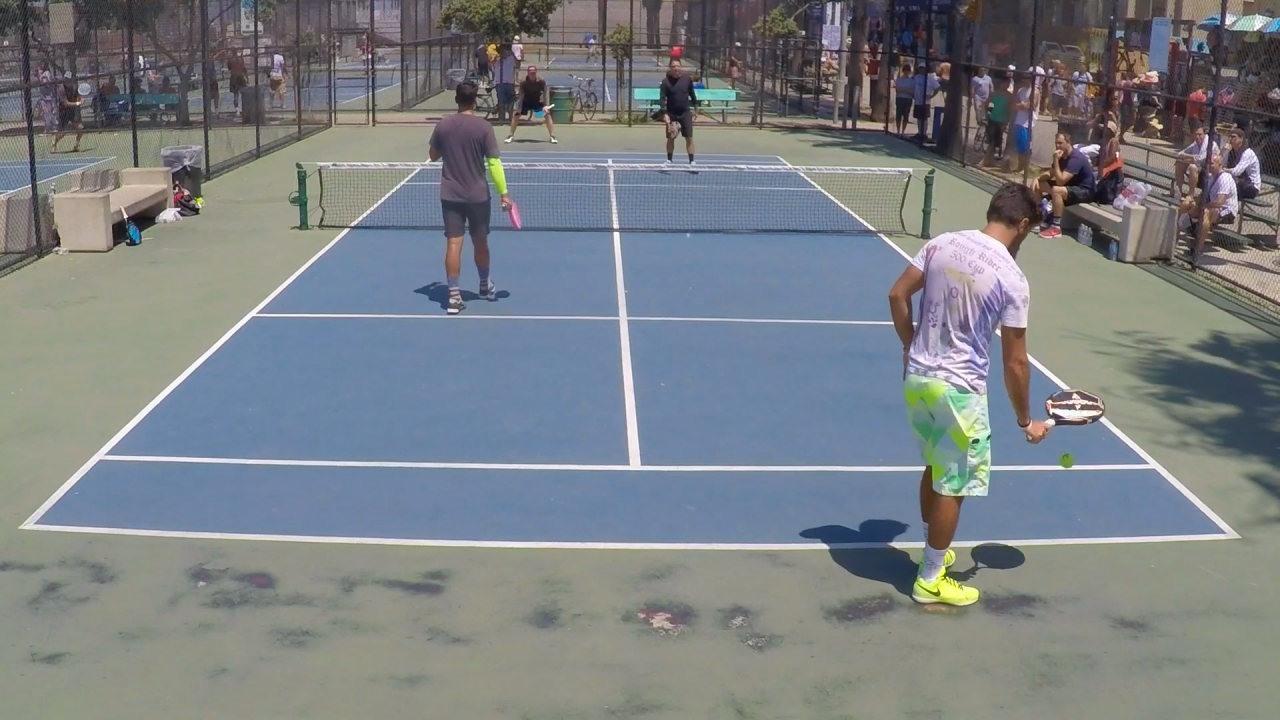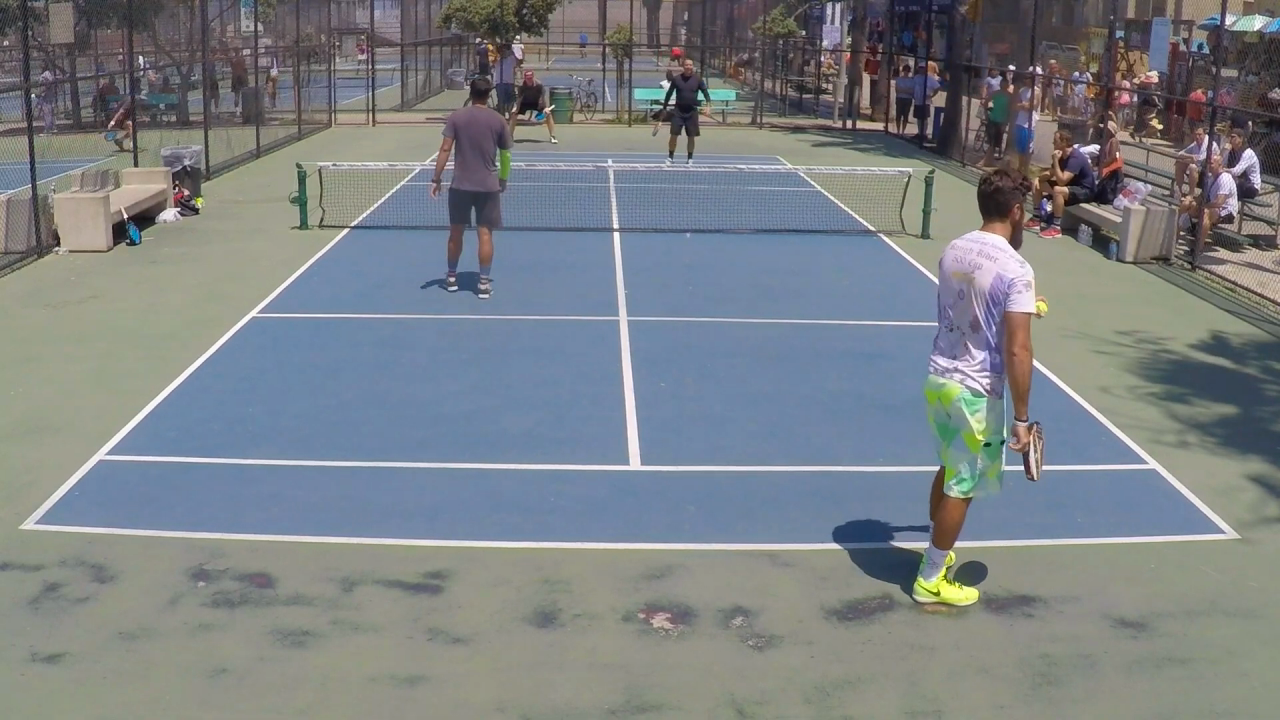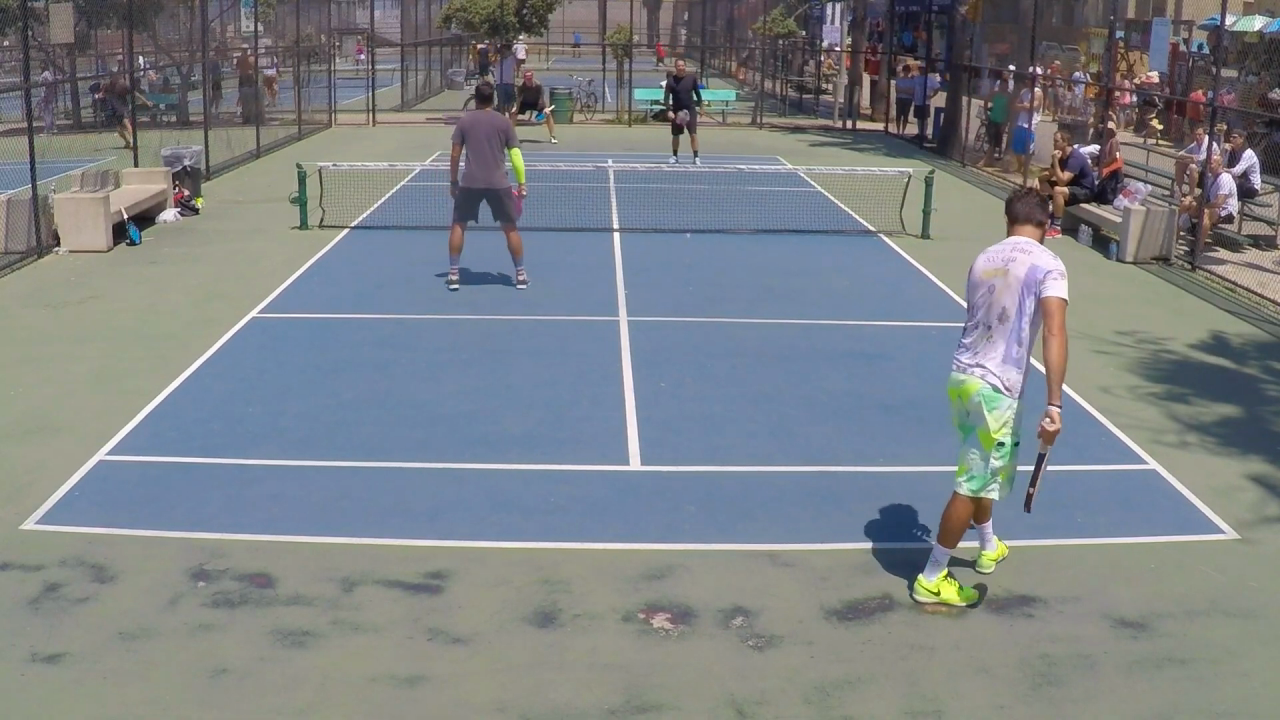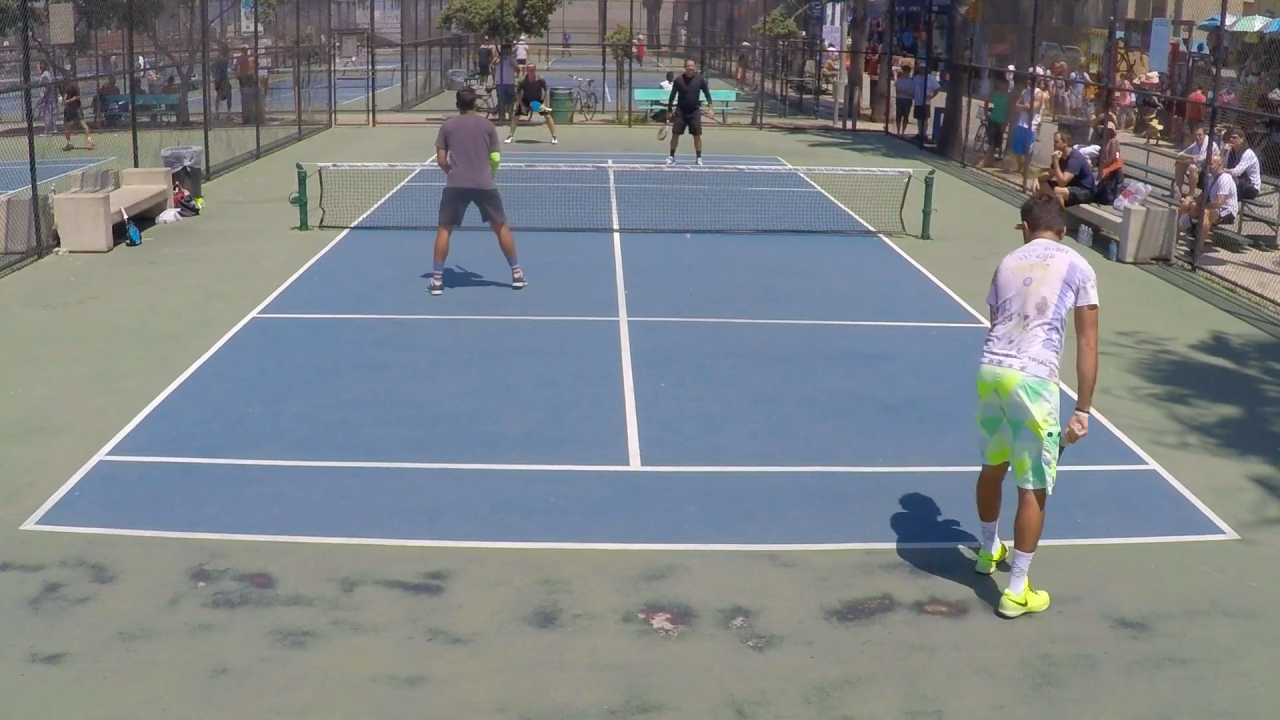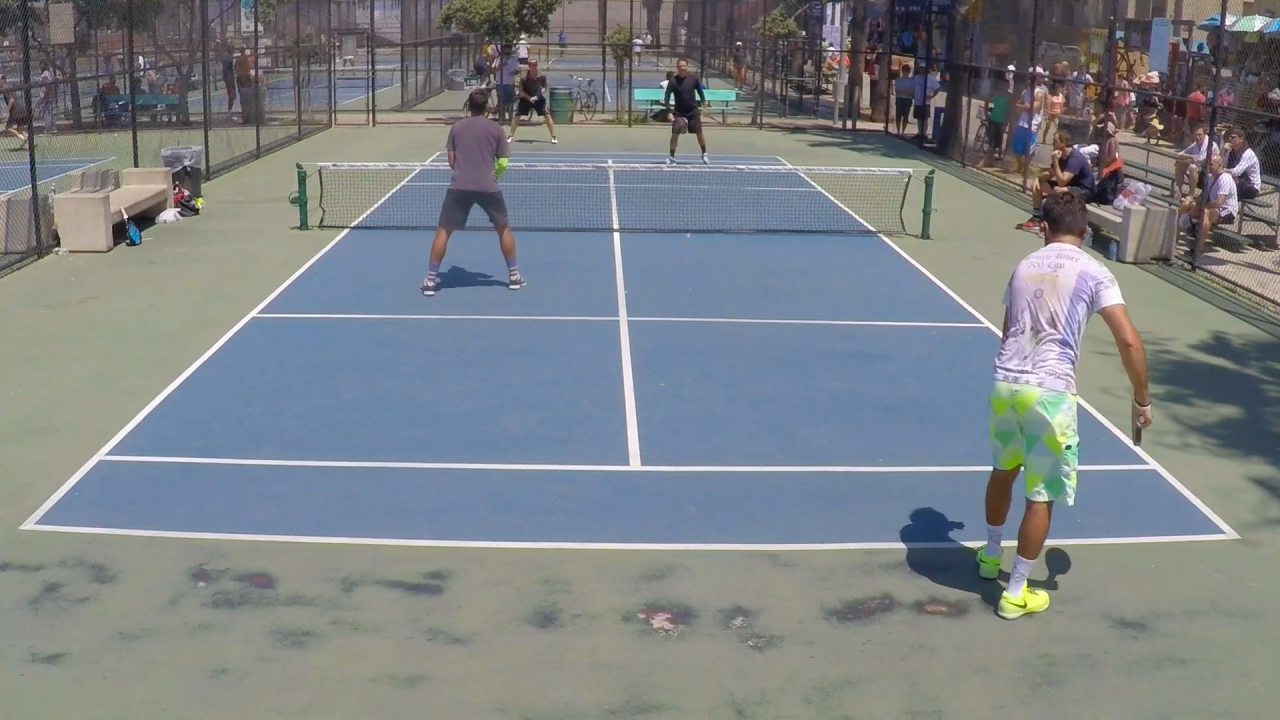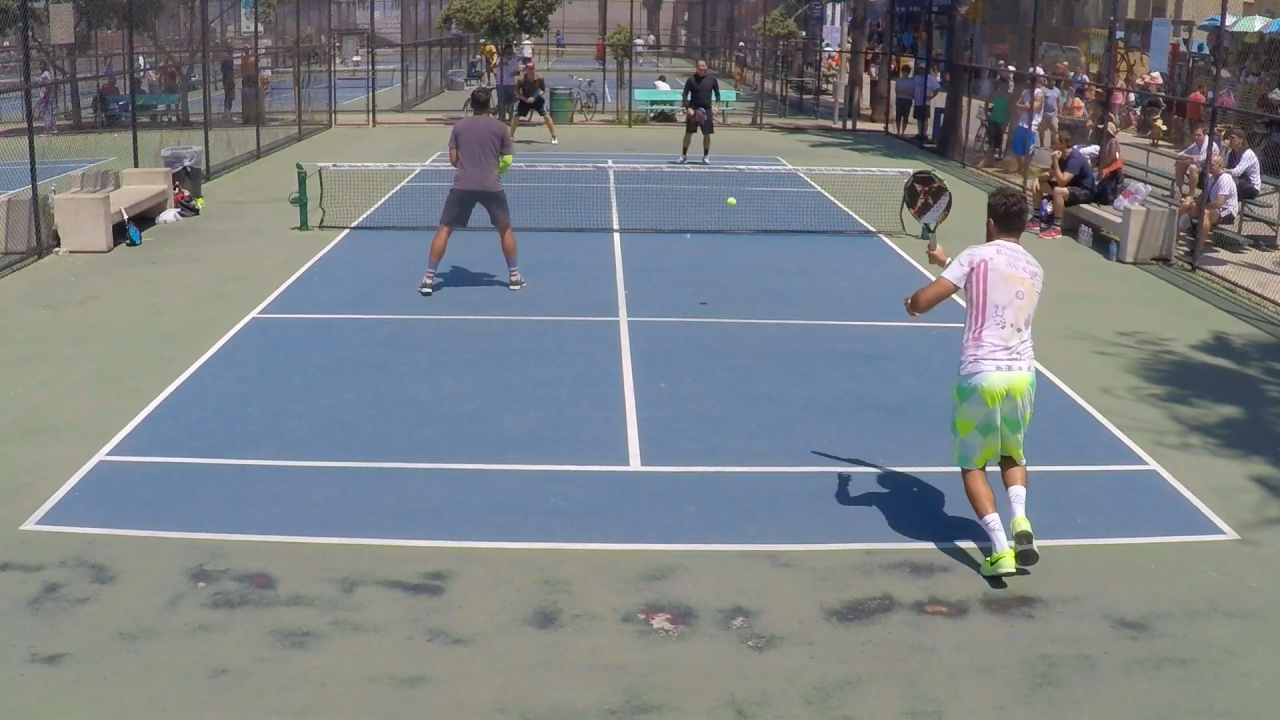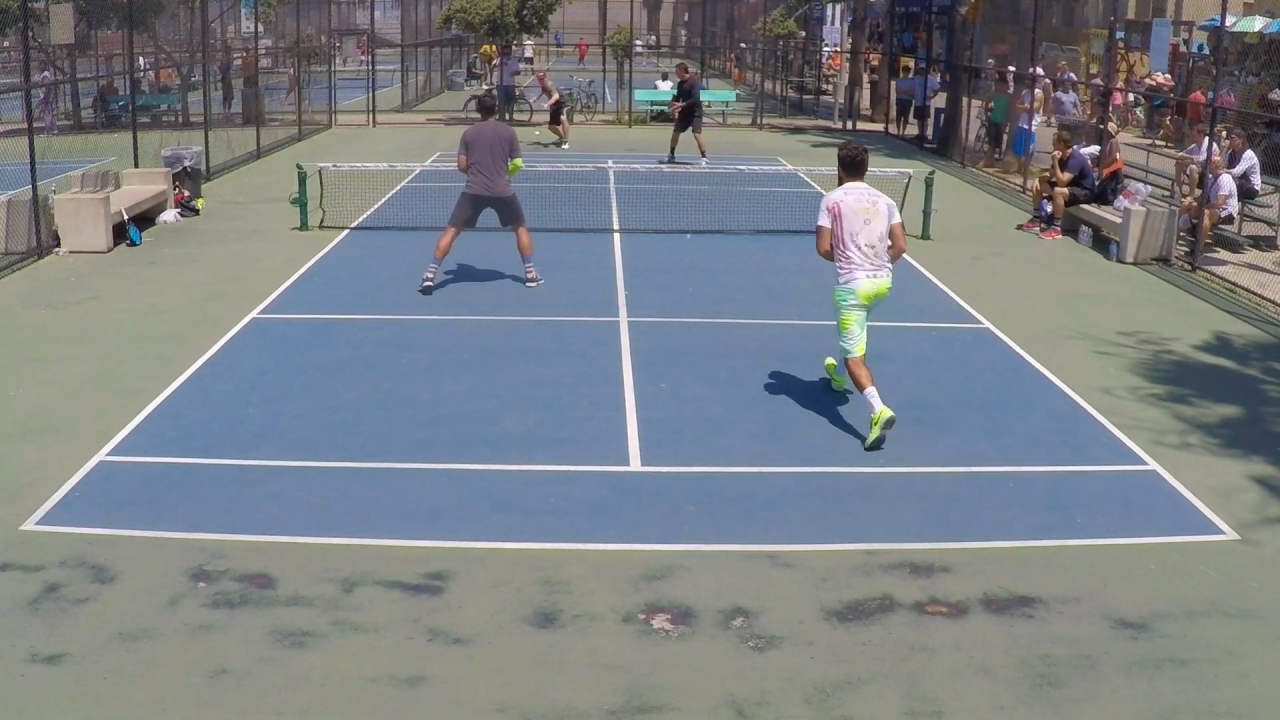
dt=0.7s
person 1, frame 1
left shoulder: (941, 244)
right shoulder: (1011, 279)
left elbow: (897, 294)
right elbow: (1014, 362)
right wrist: (1026, 421)
left hip: (917, 377)
right hip: (960, 389)
left knee: (934, 470)
right knee: (953, 486)
left ankle: (934, 554)
right ankle: (930, 580)
person 1, frame 2
left shoulder: (952, 251)
right shoulder: (1016, 270)
right elbow: (1018, 351)
right wrist: (1022, 418)
left hip: (938, 379)
right hip: (977, 391)
left knee: (948, 472)
right knee: (962, 489)
left ankle: (936, 554)
right ankle: (930, 580)
person 1, frame 3
left shoulder: (983, 260)
right shoulder: (1048, 264)
right elbow: (1054, 334)
right wrist: (1054, 404)
left hip: (960, 375)
right hip: (996, 389)
left knee: (978, 474)
right knee: (971, 487)
left ankle: (990, 549)
right ankle: (931, 579)
person 1, frame 4
left shoulder: (1006, 263)
right shoulder: (1077, 266)
right elbow: (1087, 345)
right wrist: (1082, 410)
left hip: (990, 370)
right hip: (1033, 379)
left knee: (992, 466)
right knee: (1033, 488)
left ankle: (988, 550)
right ankle: (1016, 591)
person 1, frame 5
left shoulder: (1023, 266)
right shoulder: (1093, 272)
right elbow: (1129, 342)
right wrist: (1142, 402)
left hip: (1003, 384)
right hip: (1049, 393)
left knee: (1002, 472)
right knee: (1041, 496)
left ankle: (991, 555)
right ankle: (1016, 593)
person 1, frame 6
left shoulder: (976, 257)
right shoulder: (1034, 269)
left elbow: (927, 299)
left wrist: (912, 306)
right wrist: (950, 265)
left hip: (980, 375)
right hip: (1021, 374)
left knee: (972, 466)
right knee: (1011, 455)
left ankle: (1000, 553)
right ankle: (1019, 524)
person 1, frame 7
left shoulder: (832, 199)
right shoulder: (885, 201)
left elbow: (822, 248)
right elbow: (900, 247)
left hip: (852, 283)
right hip: (882, 281)
left knee: (854, 356)
right knee: (854, 335)
left ankle: (880, 411)
right ankle: (839, 375)
person 2, frame 1
left shoulder: (443, 125)
right shoulder: (483, 127)
left elbow: (433, 156)
right elbow: (493, 163)
right wrist: (503, 194)
left hip: (450, 194)
right hip: (478, 195)
left knee: (454, 243)
right knee: (480, 242)
left ankle: (453, 297)
right ankle: (485, 286)
person 2, frame 2
left shoulder: (456, 117)
right shoulder: (498, 120)
left elbow: (445, 150)
right elbow: (505, 155)
left wrist: (436, 179)
right wrist: (503, 178)
left hip: (460, 185)
right hip: (488, 186)
left knee: (456, 231)
right knee: (485, 234)
left ankle: (452, 277)
right ankle: (484, 284)
person 2, frame 3
left shoulder: (464, 121)
right shoulder: (504, 122)
left elbow: (455, 155)
right elbow: (515, 154)
left wrist: (453, 182)
right wrist: (522, 183)
left hip: (470, 183)
right hip: (499, 184)
left knee: (458, 226)
right knee: (510, 228)
left ankle: (453, 275)
right ankle: (521, 275)
person 2, frame 4
left shoulder: (447, 126)
right shoulder: (487, 125)
left elbow: (441, 161)
right elbow: (495, 158)
left hip: (456, 185)
right hip: (485, 185)
left knee: (444, 229)
right knee: (500, 227)
left ankle: (437, 280)
right ankle: (516, 274)
person 2, frame 5
left shoulder: (457, 128)
right shoulder: (496, 129)
left elbow: (451, 161)
right elbow: (503, 163)
left hip: (459, 186)
right hip: (488, 187)
left knee: (444, 231)
right knee: (503, 229)
left ankle: (430, 280)
right ankle: (514, 276)
person 2, frame 6
left shoulder: (459, 126)
right shoulder: (500, 128)
left elbow: (453, 159)
right elbow: (507, 161)
left hip: (462, 186)
right hip: (491, 187)
left knee: (444, 229)
right knee: (505, 229)
left ankle: (429, 278)
right ankle: (514, 276)
person 2, frame 7
left shoulder: (468, 133)
right shoulder: (508, 132)
left elbow: (461, 166)
right elbow: (517, 164)
left hip: (473, 191)
right hip: (502, 191)
left knee: (451, 230)
right knee: (520, 228)
left ankle: (430, 275)
right ankle: (530, 274)
